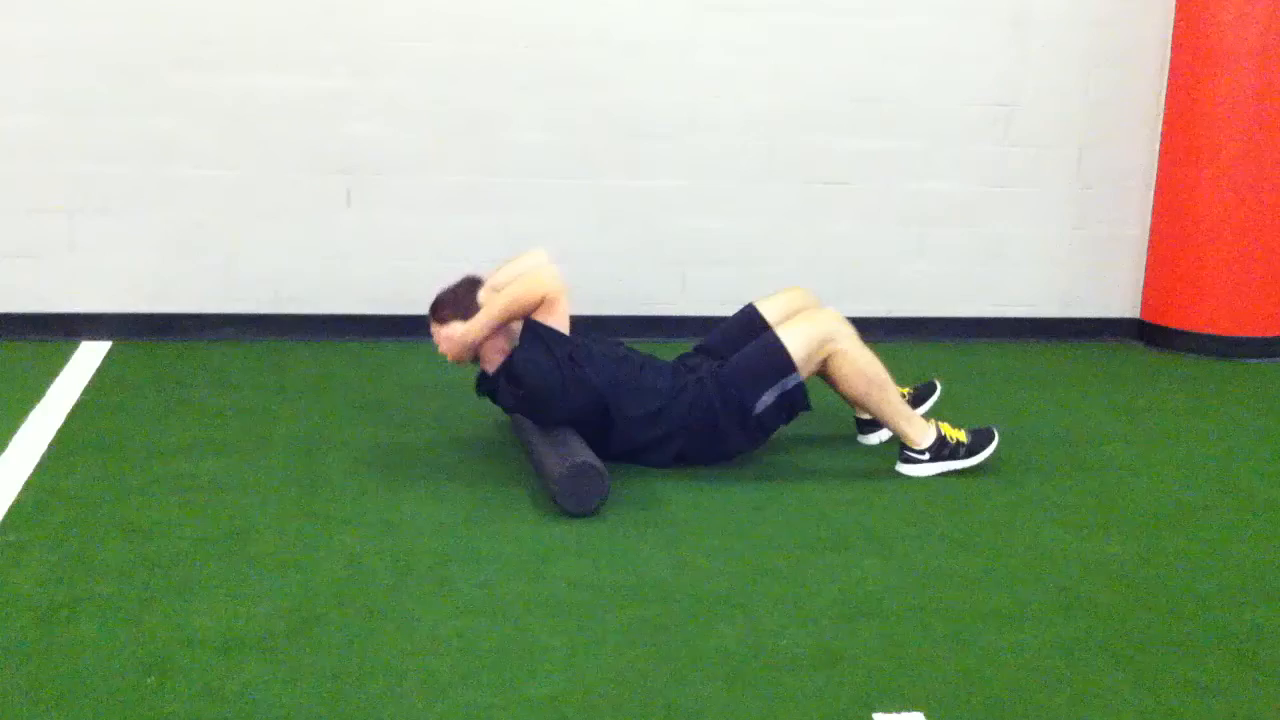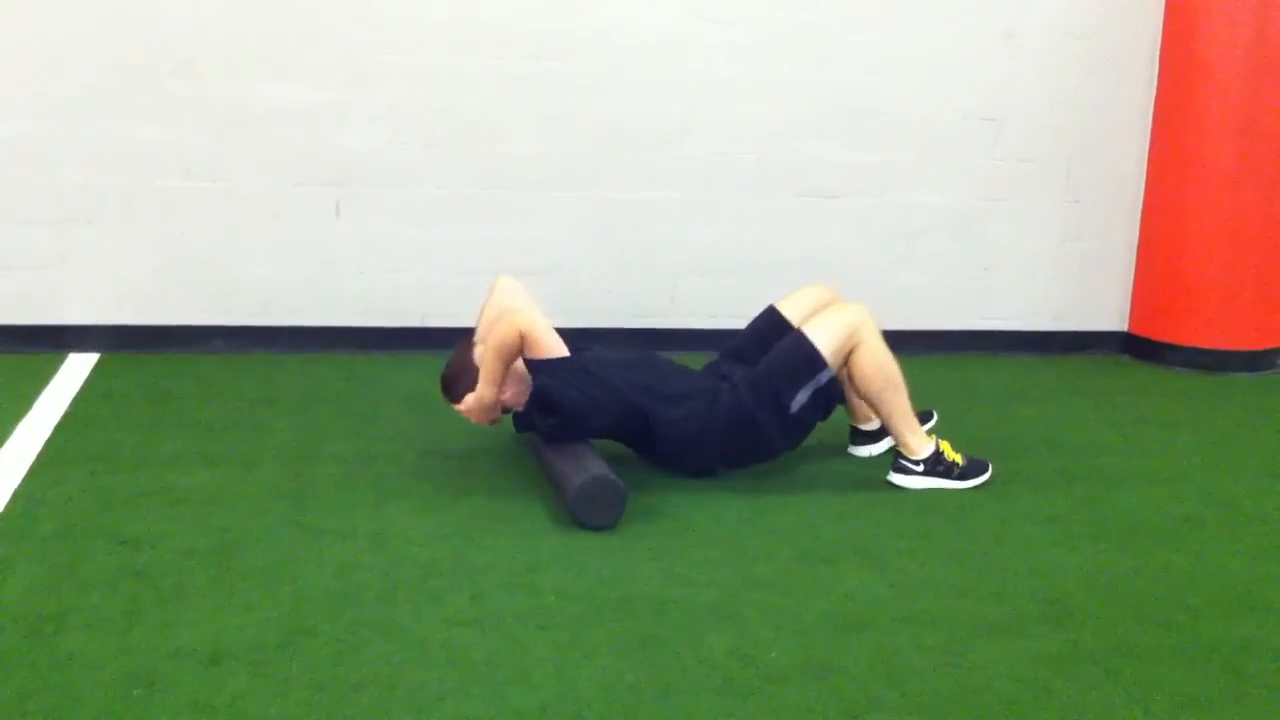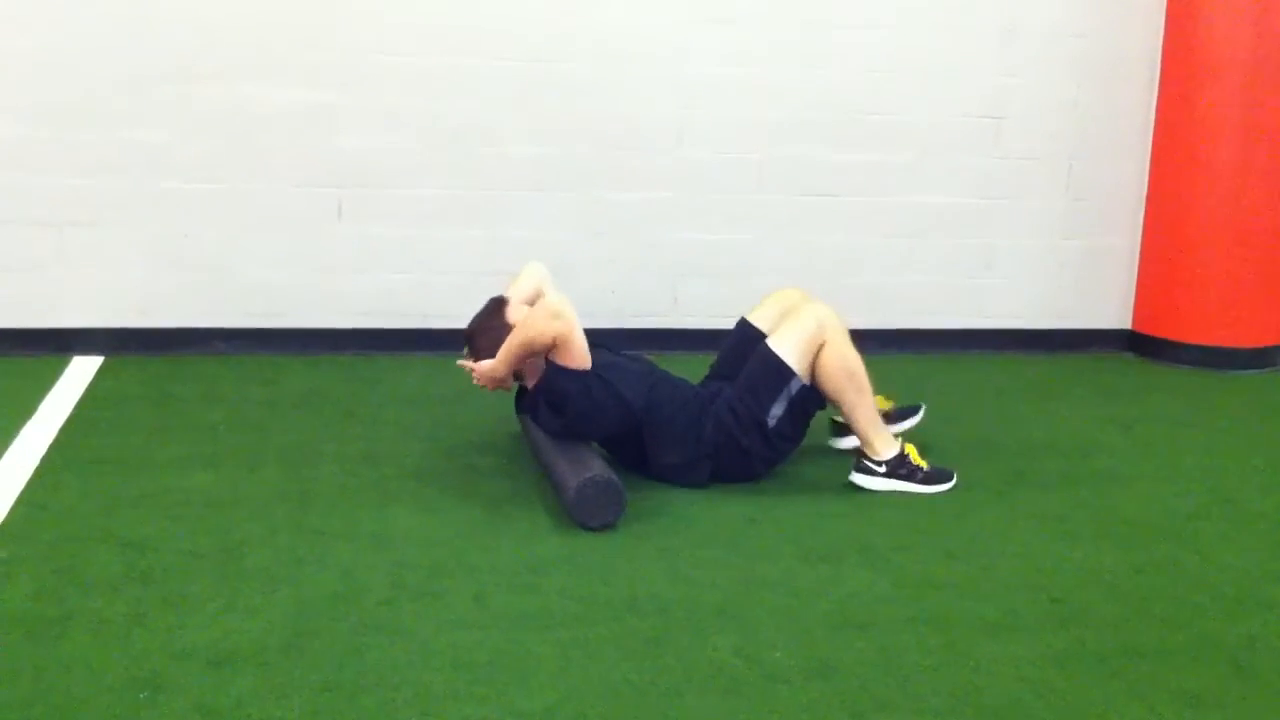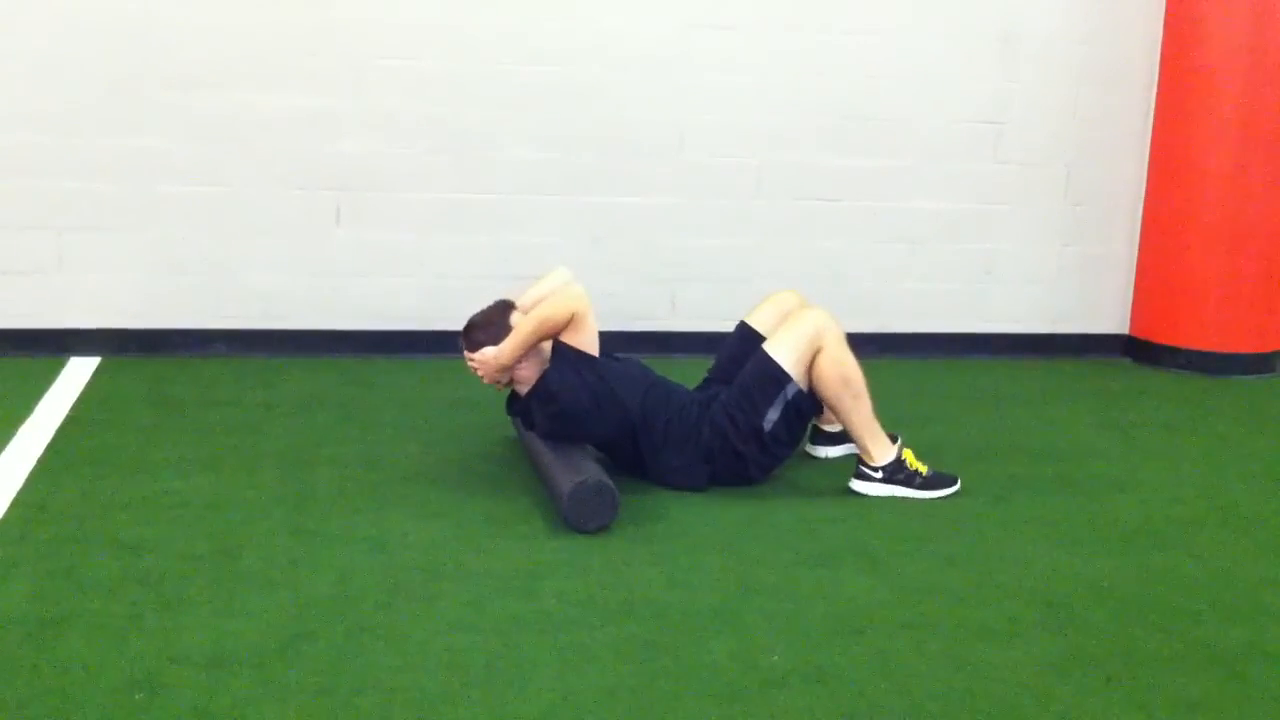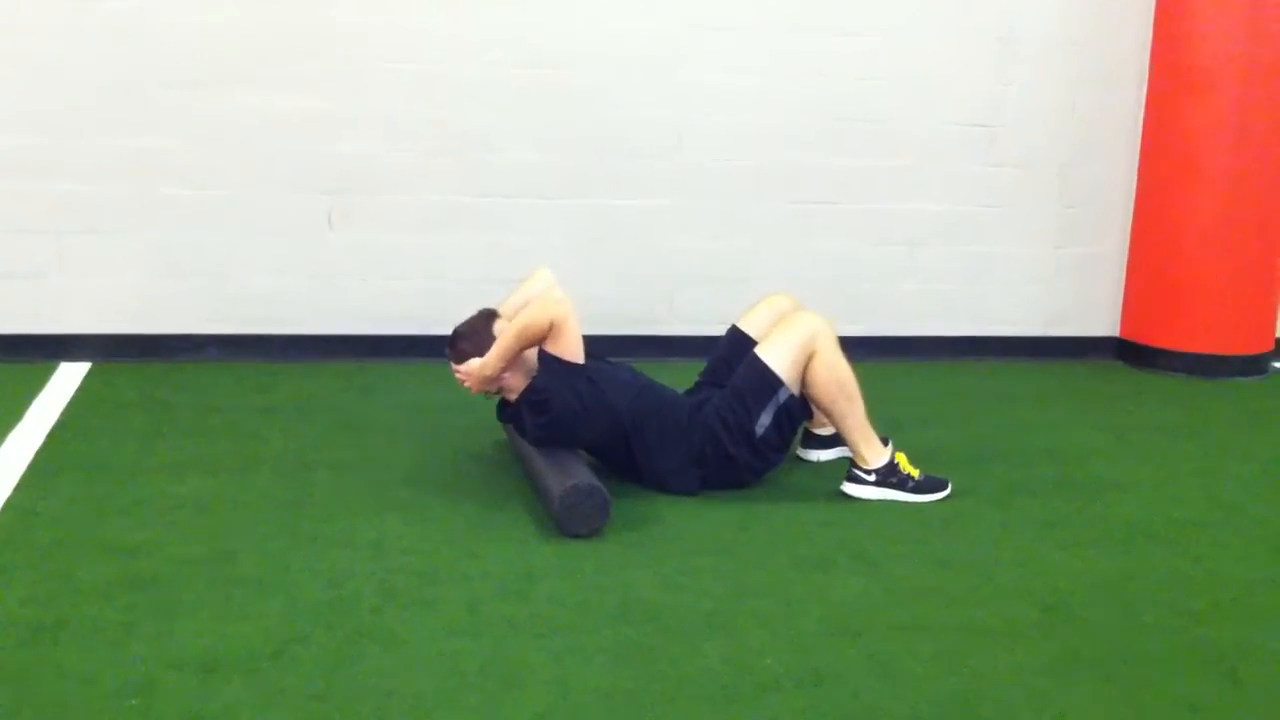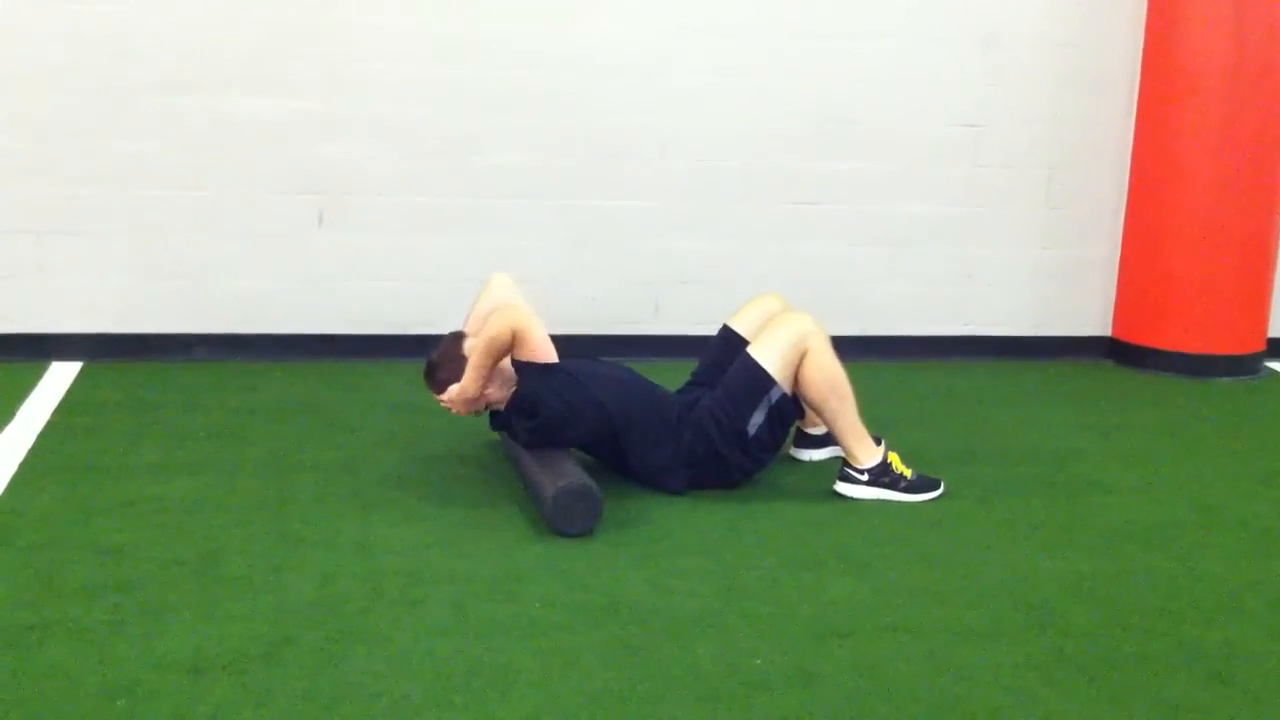
dt=0.7s
person 1, frame 1
left shoulder: (514, 369)
right shoulder: (531, 376)
left elbow: (536, 261)
right elbow: (550, 280)
left wrist: (480, 293)
right wrist: (475, 325)
left hip: (686, 380)
right hip: (702, 417)
left knee: (799, 301)
right knee: (829, 327)
left ankle: (875, 410)
right ankle: (923, 444)
person 1, frame 2
left shoulder: (544, 395)
right shoulder: (556, 402)
left elbow: (507, 289)
right elbow: (516, 318)
left wrist: (474, 355)
right wrist: (483, 394)
left hip: (717, 386)
right hip: (738, 417)
left knee: (821, 298)
right knee: (855, 322)
left ankle: (868, 427)
right ankle: (918, 456)
person 1, frame 3
left shoulder: (540, 386)
right shoulder: (564, 396)
left elbow: (536, 275)
right elbow: (558, 314)
left wrist: (494, 331)
right wrist: (500, 366)
left hip: (707, 405)
right hip: (727, 441)
left knee: (791, 300)
right knee: (818, 320)
left ankle: (854, 415)
right ankle: (883, 457)
person 1, frame 4
left shoulder: (539, 391)
right shoulder: (561, 395)
left elbow: (560, 279)
right elbow: (574, 299)
left wrist: (503, 320)
right wrist: (505, 354)
left hip: (705, 408)
right hip: (724, 445)
left knee: (789, 304)
right knee: (817, 327)
left ankle: (831, 428)
right ankle: (881, 463)
person 1, frame 5
left shoulder: (530, 397)
right shoulder: (550, 404)
left elbow: (543, 280)
right elbow: (555, 306)
left wrist: (488, 330)
right wrist: (490, 362)
left hip: (698, 412)
right hip: (717, 448)
left knee: (783, 307)
right knee: (811, 330)
left ankle: (823, 432)
right ankle: (874, 467)
person 1, frame 6
left shoulder: (519, 402)
right shoulder: (537, 407)
left elbow: (501, 289)
right elbow: (514, 317)
left wrist: (463, 350)
right wrist: (470, 384)
left hip: (687, 410)
right hip: (708, 448)
left knee: (772, 307)
right knee: (801, 330)
left ankle: (815, 431)
right ankle: (867, 466)
